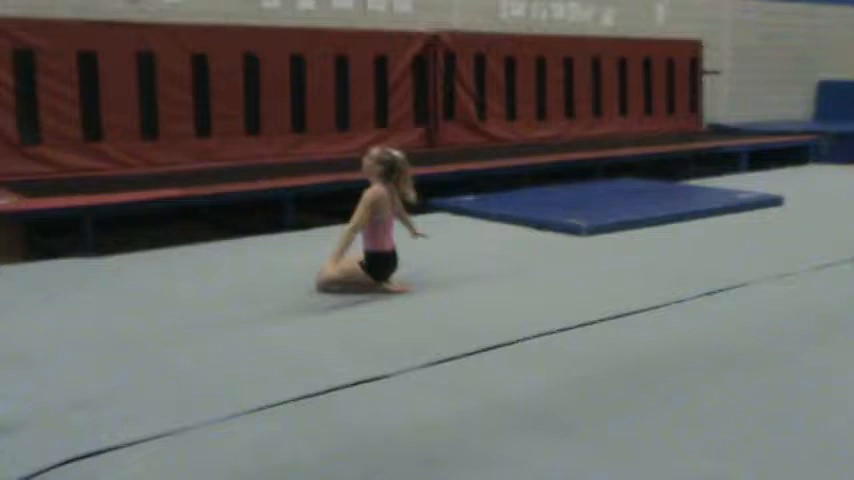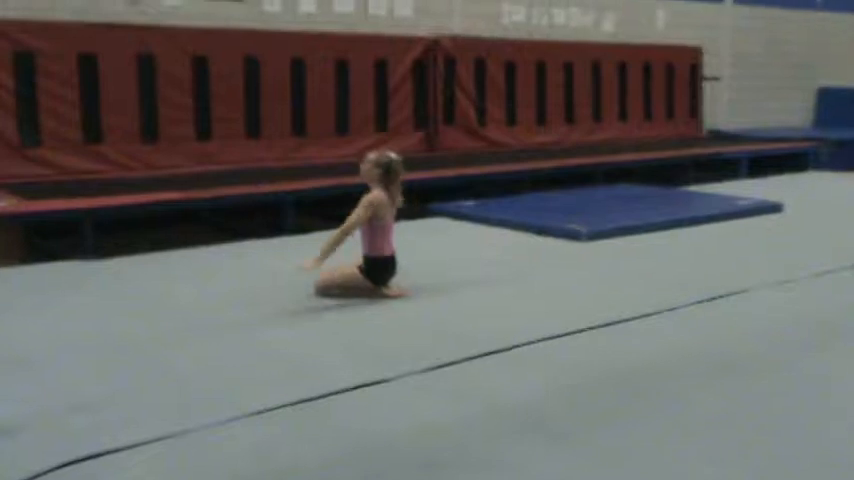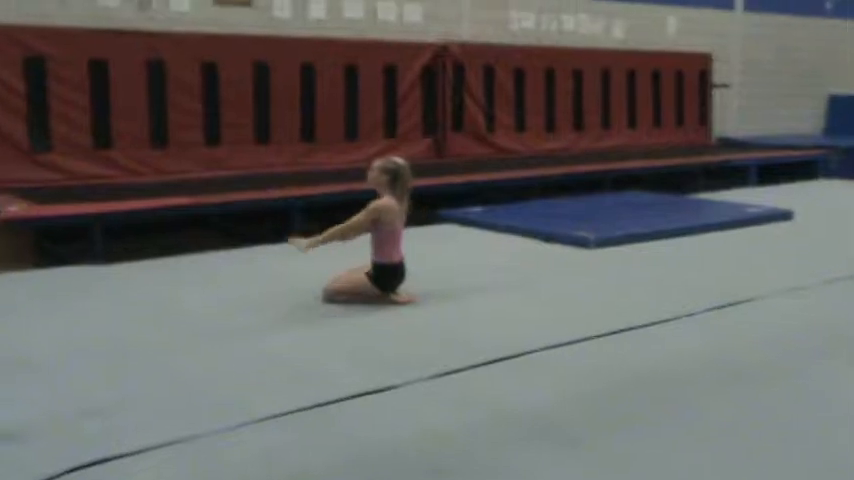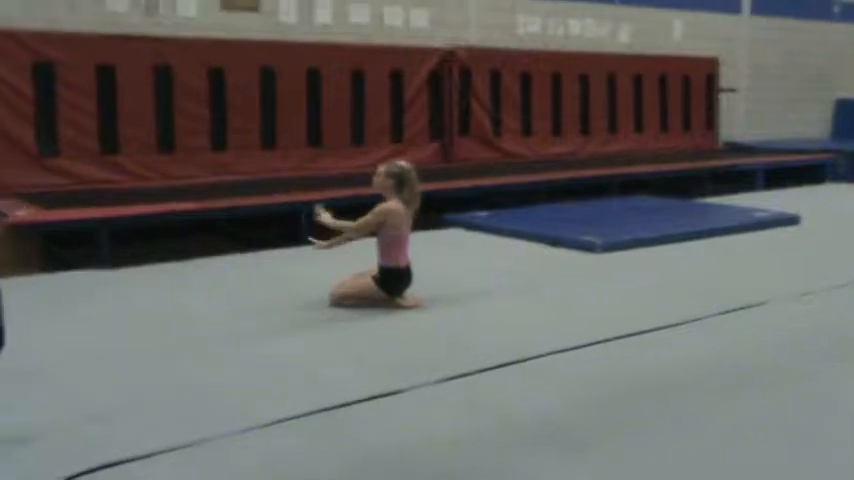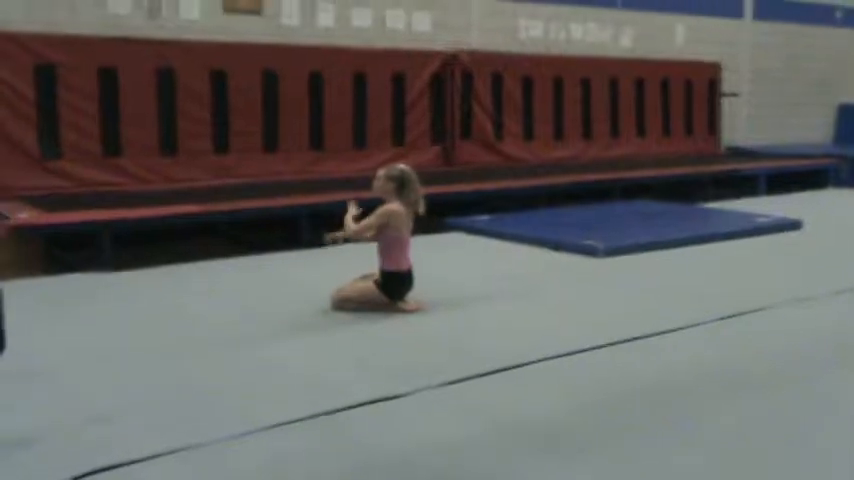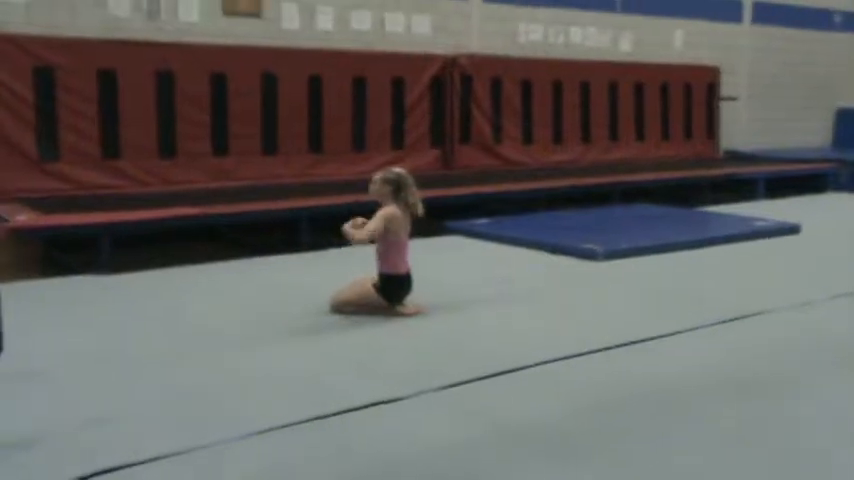
dt=0.1s
person 1, frame 1
left shoulder: (373, 194)
right shoulder: (389, 190)
left elbow: (353, 228)
right elbow: (400, 213)
left wrist: (332, 262)
right wrist: (413, 230)
left hip: (379, 261)
right hip: (387, 257)
left knee: (323, 281)
left ankle: (380, 286)
right ankle: (379, 281)
person 1, frame 2
left shoulder: (374, 199)
right shoulder: (384, 195)
left elbow: (345, 230)
left wrist: (317, 260)
left hip: (376, 266)
right hip: (384, 263)
left knee: (322, 285)
right knee: (329, 275)
left ankle: (380, 290)
right ankle: (379, 283)
person 1, frame 3
left shoulder: (381, 205)
right shoulder: (393, 202)
left elbow: (346, 228)
left wrist: (311, 244)
left hip: (385, 273)
right hip: (394, 269)
left knee: (329, 292)
right knee: (338, 281)
left ankle: (387, 295)
right ankle: (385, 290)
person 1, frame 4
left shoulder: (387, 209)
right shoulder: (401, 205)
left elbow: (354, 228)
right elbow: (363, 230)
left wrist: (329, 221)
right wrist: (329, 243)
left hip: (392, 277)
right hip: (399, 273)
left knee: (336, 296)
right knee: (348, 285)
left ankle: (394, 301)
right ankle: (393, 294)
person 1, frame 5
left shoulder: (389, 210)
right shoulder: (401, 208)
left elbow: (351, 232)
right elbow: (372, 236)
left wrist: (350, 214)
right wrist: (341, 235)
left hip: (393, 280)
right hip: (400, 276)
left knee: (338, 299)
right knee: (348, 287)
left ankle: (395, 304)
right ankle: (393, 298)
person 1, frame 6
left shoulder: (387, 213)
right shoulder: (399, 211)
left elbow: (360, 238)
left wrist: (347, 228)
right wrist: (365, 225)
left hip: (393, 283)
right hip: (399, 279)
left knee: (337, 302)
right knee: (349, 290)
left ankle: (394, 307)
right ankle: (392, 302)
